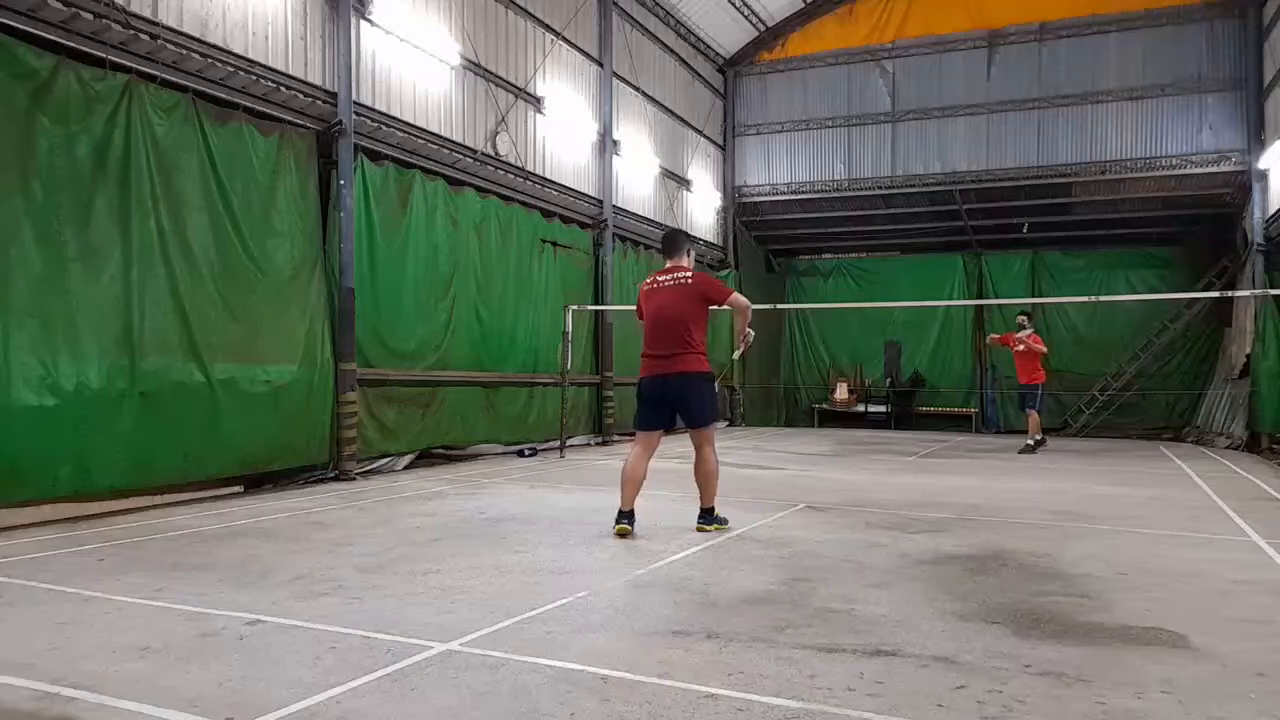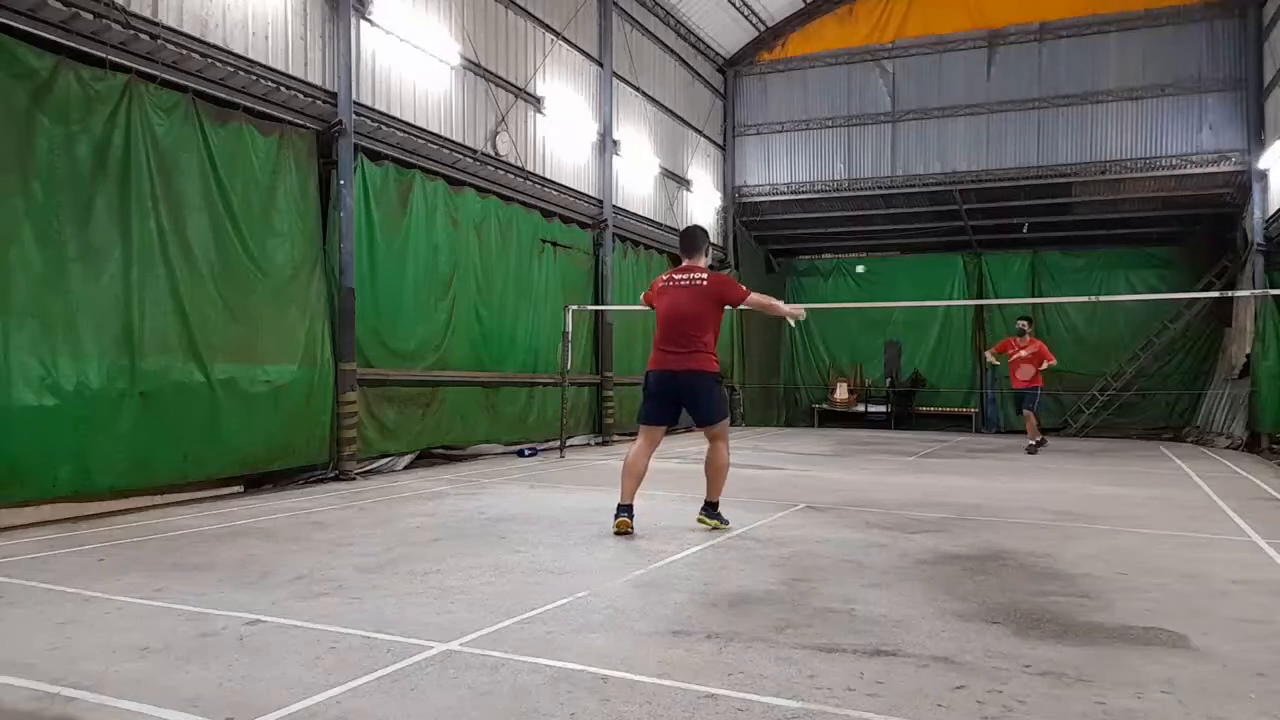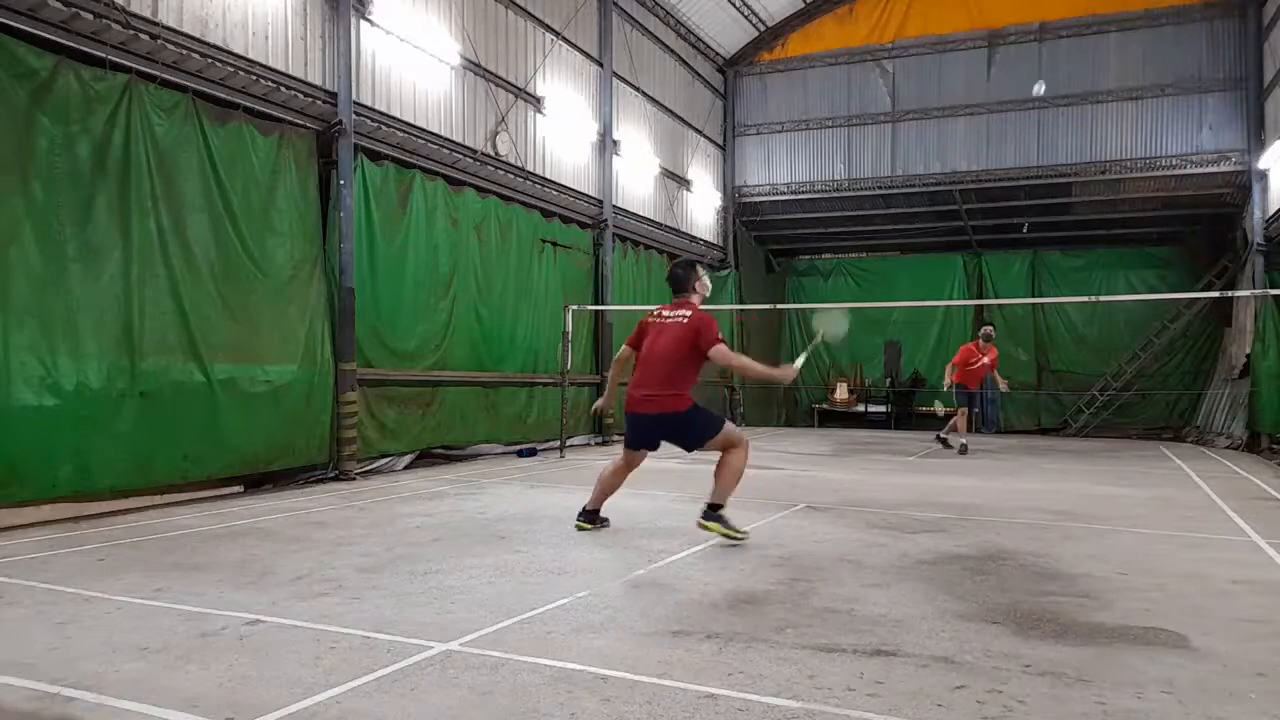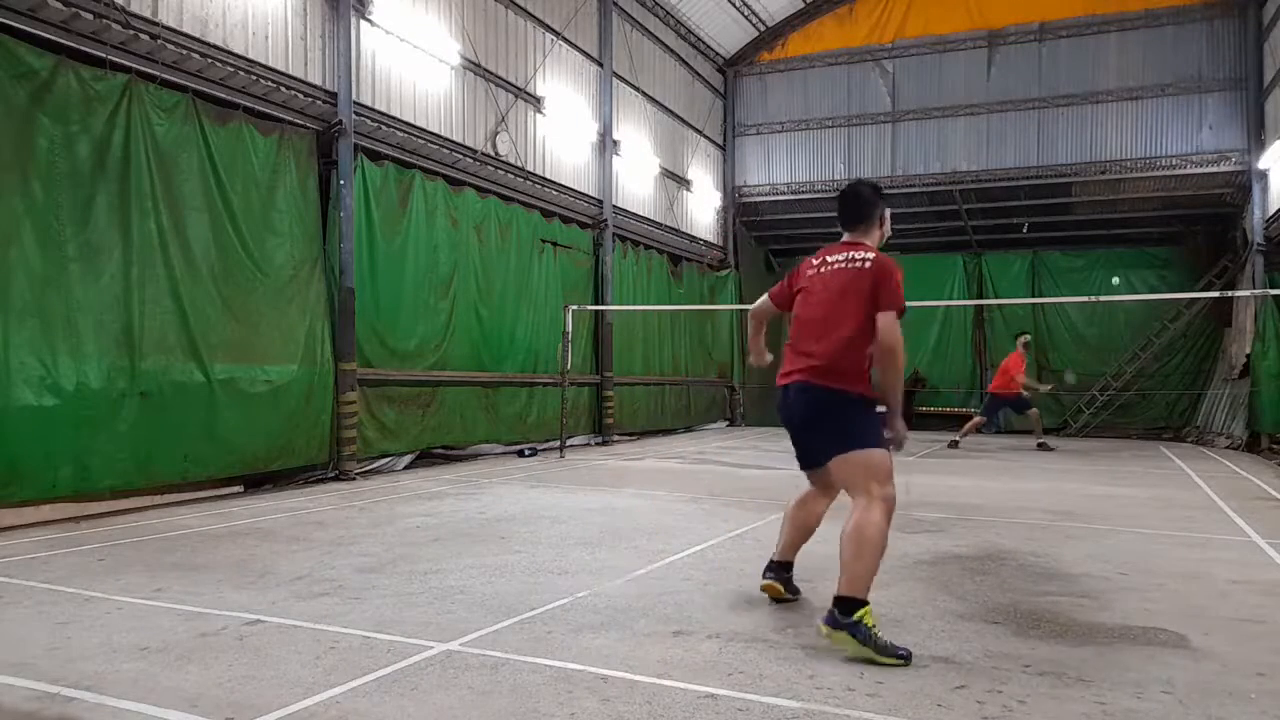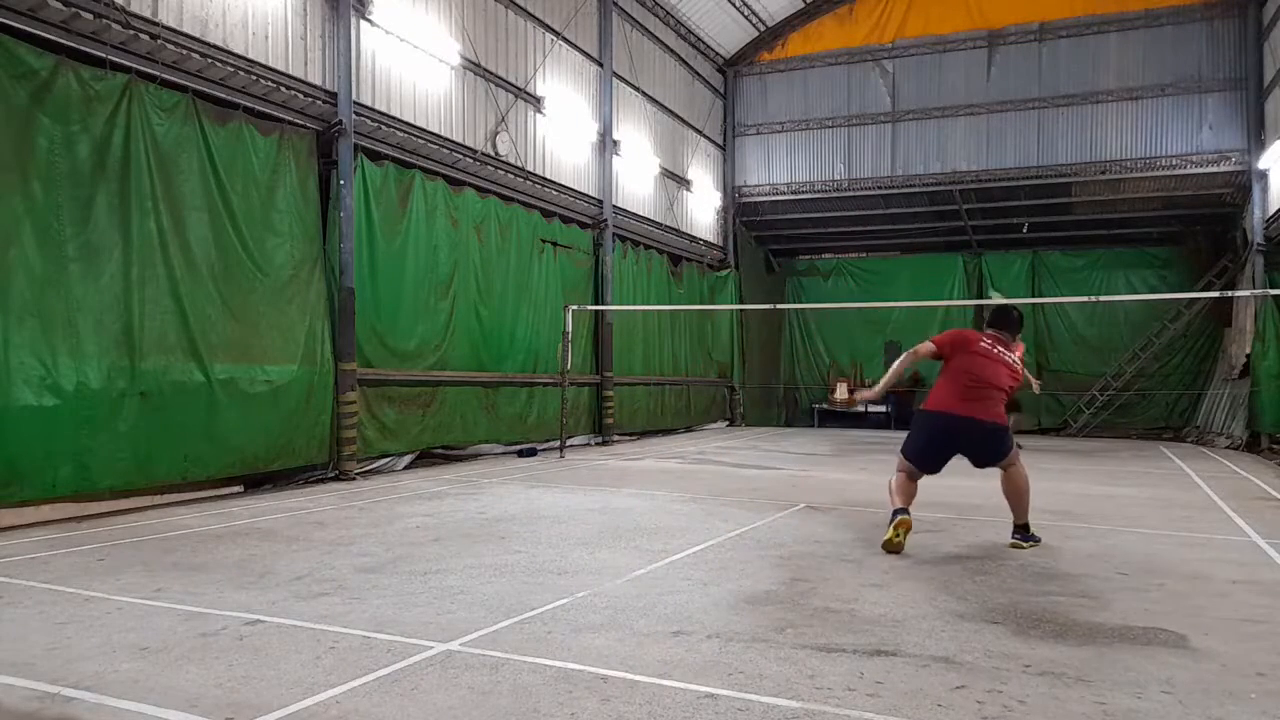
dt=1s
person 1, frame 1
left shoulder: (646, 287)
right shoulder: (699, 281)
right elbow: (743, 305)
right wrist: (742, 331)
left hip: (652, 376)
right hip: (691, 374)
left knee: (641, 448)
right knee: (705, 446)
left ankle: (625, 515)
right ankle: (707, 515)
person 1, frame 2
left shoulder: (660, 283)
right shoulder: (716, 282)
left elbow: (645, 300)
right elbow: (762, 303)
right wrist: (790, 311)
left hip: (660, 371)
right hip: (699, 373)
left knee: (644, 442)
right knee: (718, 440)
left ankle: (624, 510)
right ankle: (710, 509)
person 1, frame 3
left shoulder: (651, 318)
right shoulder: (701, 320)
left elbow: (620, 358)
right elbow: (727, 359)
left wrist: (608, 396)
right wrist: (776, 373)
left hip: (637, 408)
right hip: (675, 410)
left knee: (627, 460)
right knee: (737, 444)
left ankle: (589, 513)
right ankle: (713, 512)
person 1, frame 4
left shoulder: (810, 266)
right shoulder: (883, 267)
left elbow: (758, 311)
right elbow: (888, 341)
left wrist: (758, 352)
right wrist: (894, 412)
left hip: (793, 390)
right hip: (837, 395)
left knee: (824, 486)
right knee: (877, 498)
left ankle: (779, 571)
right ankle: (848, 614)
person 1, frame 5
left shoulder: (961, 337)
right shoulder: (1015, 366)
left elbow: (915, 354)
left wrist: (880, 389)
left hip: (936, 418)
right hip: (986, 426)
left knee: (904, 474)
right knee: (1012, 464)
left ankle: (900, 513)
right ankle: (1022, 531)
